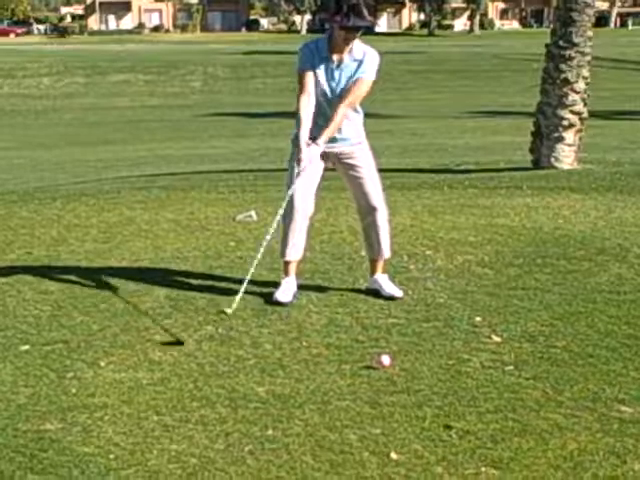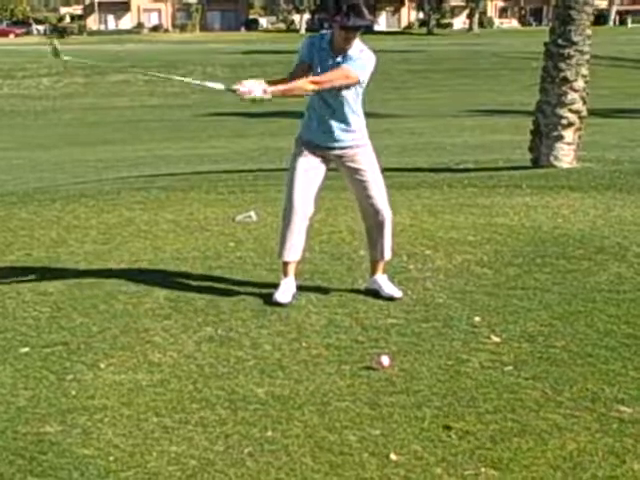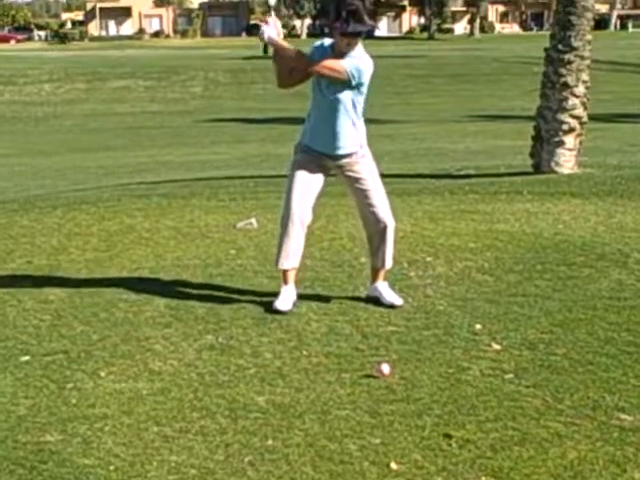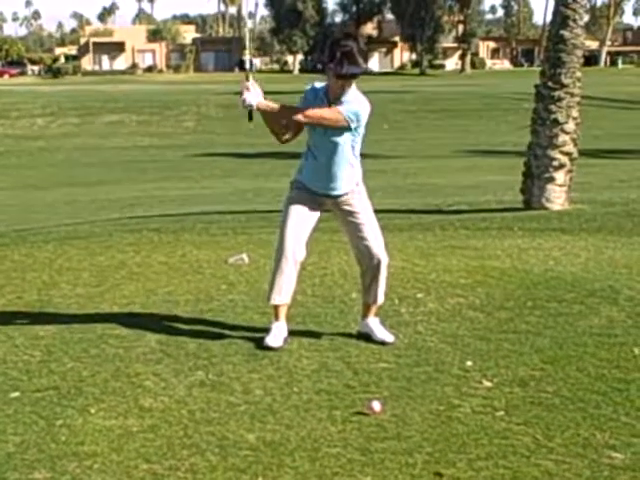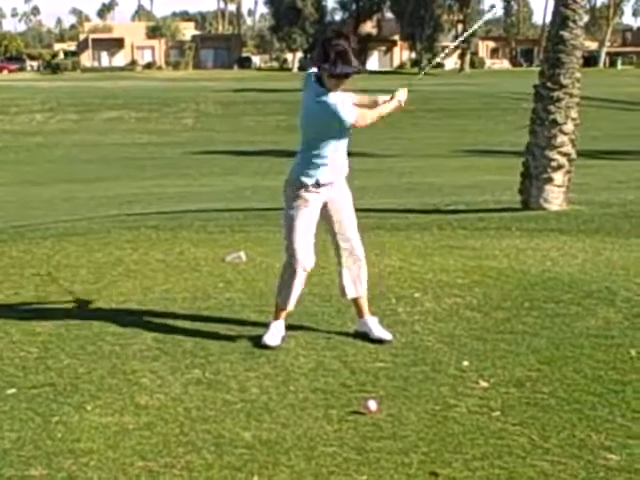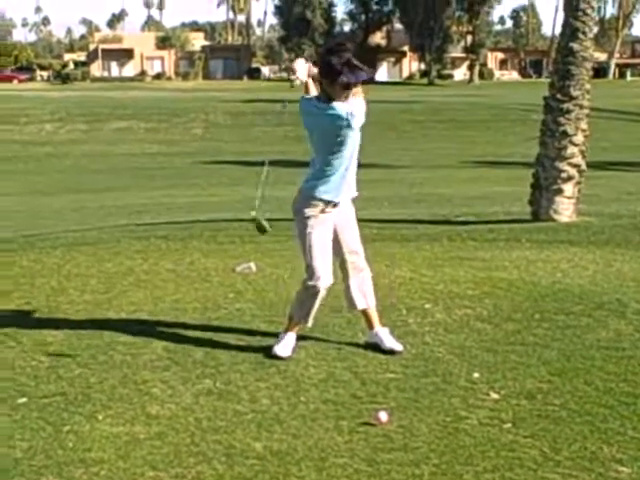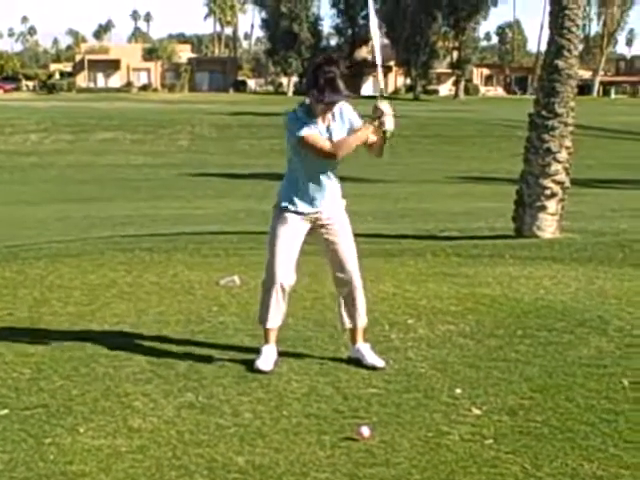
dt=0.4s
person 1, frame 1
left shoulder: (369, 57)
right shoulder: (310, 51)
left elbow: (347, 103)
right elbow: (306, 96)
left wrist: (320, 141)
right wrist: (302, 140)
left hip: (351, 142)
right hip: (310, 141)
left knee: (375, 207)
right knee: (298, 206)
left ankle: (378, 276)
right ankle: (289, 279)
person 1, frame 2
left shoulder: (364, 59)
right shoulder: (314, 43)
left elbow: (316, 84)
right elbow: (295, 78)
left wrist: (267, 90)
right wrist: (261, 85)
left hip: (353, 144)
right hip: (313, 141)
left knee: (379, 210)
right knee: (297, 207)
left ankle: (377, 277)
right ankle: (288, 280)
person 1, frame 3
left shoulder: (361, 65)
right shoulder: (322, 48)
left elbow: (308, 66)
right elbow: (285, 81)
left wrist: (276, 41)
right wrist: (276, 44)
left hip: (351, 153)
right hip: (312, 151)
left knee: (381, 220)
right knee: (294, 215)
left ankle: (378, 284)
right ankle: (288, 288)
person 1, frame 4
left shoulder: (358, 106)
right shoulder: (314, 92)
left elbow: (303, 116)
right elbow: (284, 135)
left wrist: (262, 103)
right wrist: (263, 107)
left hip: (348, 191)
right hip: (307, 188)
left knee: (375, 255)
right knee: (289, 252)
left ankle: (369, 320)
right ankle: (279, 324)
person 1, frame 5
left shoulder: (311, 77)
right shoulder: (331, 109)
left elbow: (352, 99)
right elbow: (365, 120)
left wrist: (382, 99)
right wrist: (394, 104)
left hip: (333, 184)
right hip: (306, 187)
left knee: (352, 250)
right knee: (299, 258)
left ankle: (365, 319)
right ankle: (277, 323)
person 1, frame 6
left shoulder: (308, 105)
right shoulder: (348, 115)
right elbow: (358, 93)
left wrist: (309, 72)
right wrist: (309, 72)
left hip: (338, 199)
right hip: (317, 205)
left knee: (356, 262)
right knee: (319, 277)
left ankle: (375, 330)
right ankle: (289, 333)
person 1, frame 7
left shoulder: (344, 112)
right shoulder: (295, 121)
left elbow: (370, 143)
right elbow: (332, 151)
left wrist: (383, 127)
right wrist: (373, 126)
left hip: (330, 207)
right hip: (292, 208)
left knee: (350, 274)
right knee: (278, 276)
left ankle: (359, 345)
right ankle: (269, 347)
